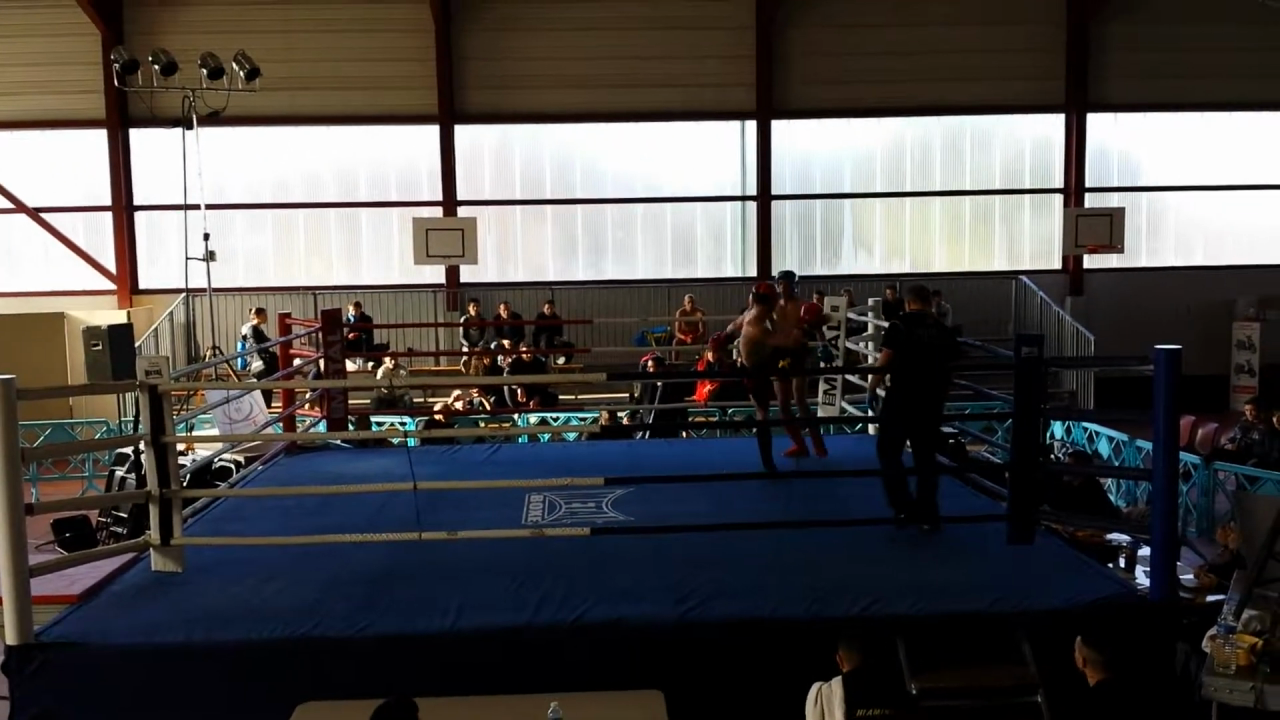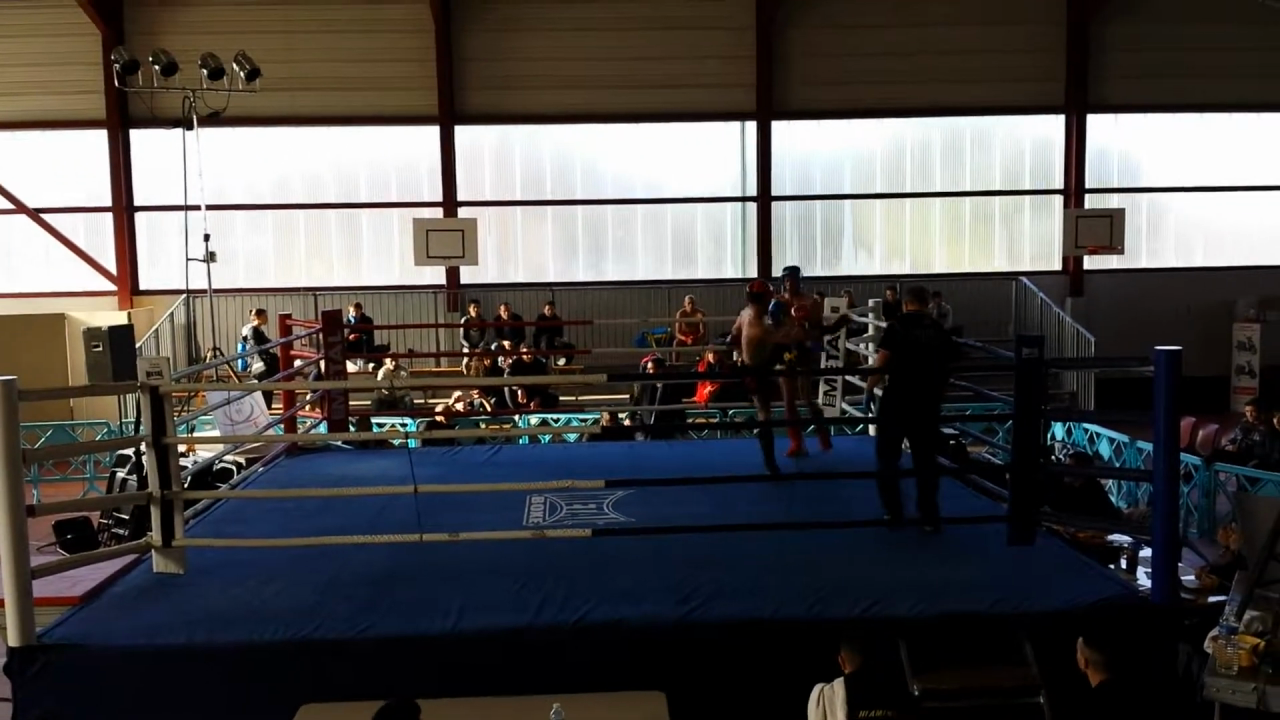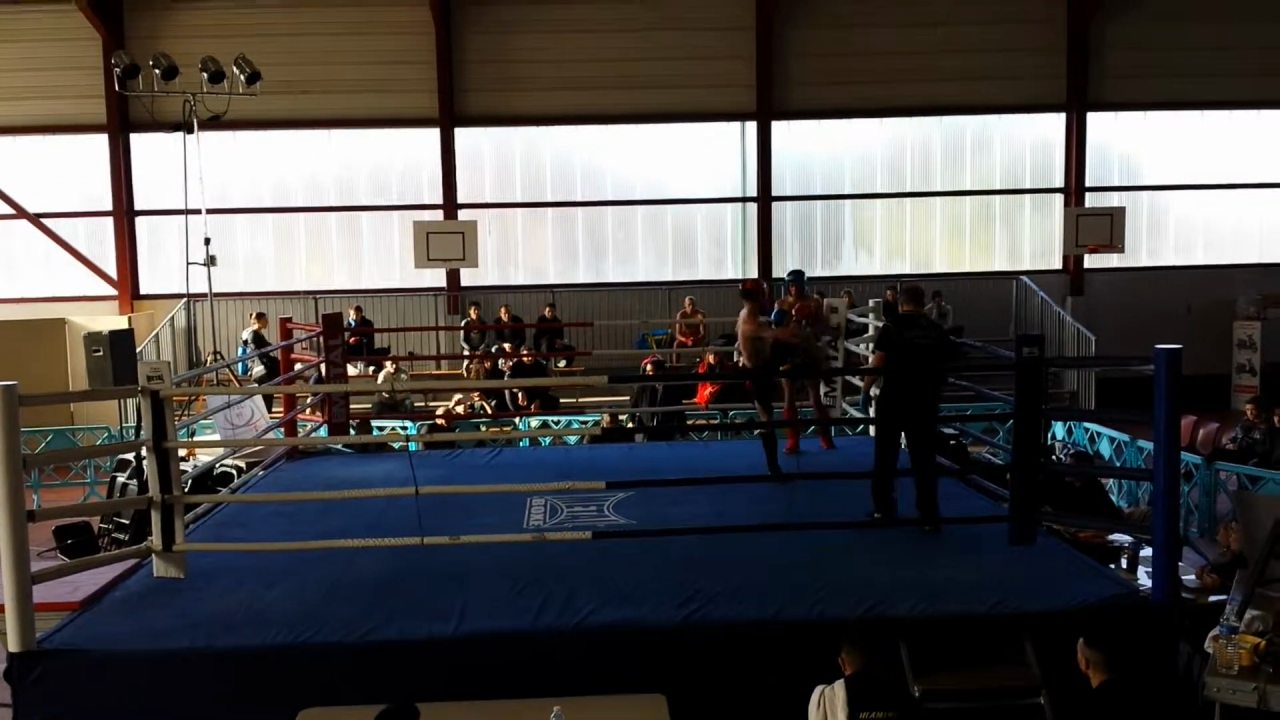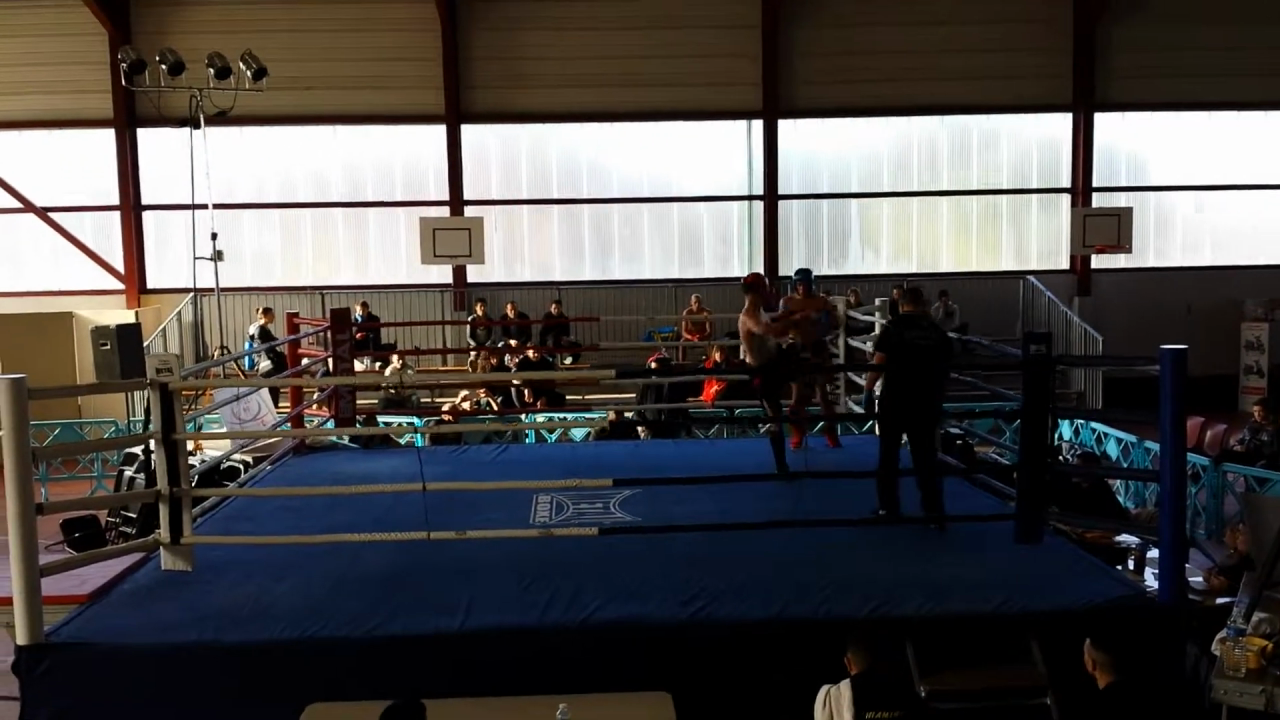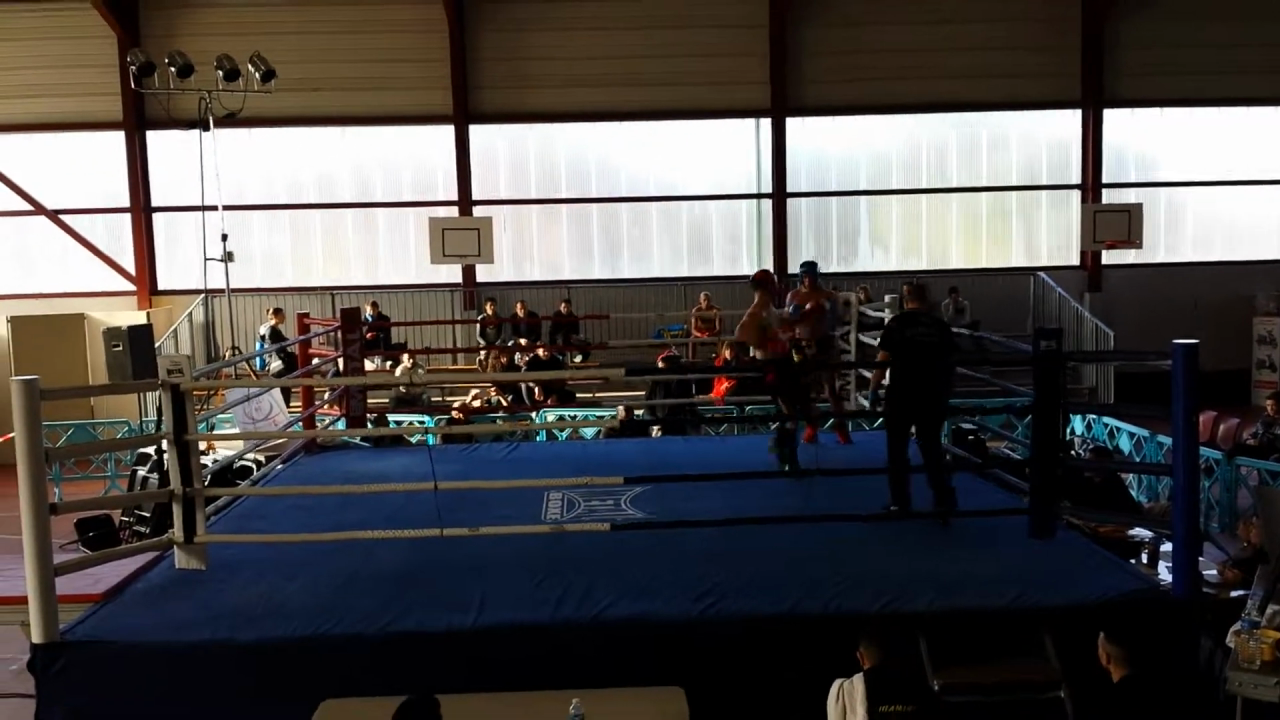
dt=0.1s
person 1, frame 1
left shoulder: (900, 325)
right shoulder: (943, 331)
left elbow: (884, 362)
right elbow: (949, 366)
left wrist: (872, 390)
right wrist: (940, 393)
left hip: (901, 399)
right hip: (932, 401)
left knee: (889, 453)
right knee: (926, 457)
left ankle: (904, 508)
right ankle: (929, 515)
person 1, frame 2
left shoulder: (897, 326)
right shoulder: (941, 331)
left elbow: (881, 363)
right elbow: (947, 366)
left wrist: (869, 390)
right wrist: (937, 393)
left hip: (897, 400)
right hip: (929, 401)
left knee: (888, 454)
right knee: (926, 458)
left ankle: (893, 511)
right ankle: (929, 516)
person 1, frame 3
left shoulder: (893, 326)
right shoulder: (937, 331)
left elbow: (877, 364)
right elbow: (945, 365)
right wrist: (935, 392)
left hip: (894, 399)
right hip: (925, 401)
left knee: (885, 455)
right knee: (924, 457)
left ankle: (884, 510)
right ankle: (929, 515)
person 1, frame 4
left shoulder: (893, 327)
right shoulder: (938, 331)
left elbow: (878, 365)
right elbow: (945, 367)
left wrist: (867, 391)
right wrist: (938, 396)
left hip: (895, 399)
right hip: (927, 401)
left knee: (889, 454)
right knee: (926, 456)
left ankle: (889, 507)
right ankle: (934, 511)
person 1, frame 5
left shoulder: (897, 324)
right shoulder: (941, 326)
left elbow: (882, 362)
right elbow: (950, 363)
left wrist: (873, 391)
right wrist: (946, 394)
left hip: (902, 395)
right hip: (933, 396)
left knee: (898, 448)
right knee: (933, 448)
left ankle: (901, 502)
right ankle: (945, 501)
person 2, frame 1
left shoulder: (751, 313)
right shoulder: (755, 328)
left elbow: (732, 329)
right elbow: (788, 342)
left hip: (765, 360)
right hip: (754, 372)
right knee: (763, 416)
right ankle: (768, 465)
person 2, frame 2
left shoulder: (747, 312)
right shoulder: (757, 327)
left elbow: (734, 338)
right elbow: (786, 338)
left hip: (766, 356)
right hip: (756, 371)
right knee: (765, 415)
right ankle: (771, 466)
person 2, frame 3
left shoulder: (749, 315)
right shoulder: (751, 324)
left hip: (768, 360)
right hip: (757, 373)
right knee: (767, 420)
right ankle: (773, 469)
person 2, frame 4
left shoulder: (757, 311)
right shoulder: (749, 316)
right elbow: (767, 330)
left wrist: (787, 323)
right wrist: (792, 322)
left hip: (775, 361)
right hip: (763, 372)
right knee: (776, 419)
right ankle: (781, 468)
person 2, frame 5
left shoulder: (769, 309)
right shoulder: (754, 314)
left elbow: (785, 325)
right elbow: (740, 334)
left wrist: (804, 316)
right wrist: (768, 345)
left hip: (784, 364)
right hip: (772, 369)
left knee: (803, 410)
right knee: (792, 418)
left ankle: (780, 443)
right ankle: (791, 465)
person 3, frame 1
left shoulder: (803, 306)
right shoulder: (775, 307)
left elbow: (812, 333)
left hip: (799, 354)
left knee: (800, 402)
right knee: (783, 402)
left ankle: (817, 443)
right ankle: (799, 445)
person 3, frame 2
left shoulder: (811, 301)
right shoulder: (778, 301)
left elbow: (819, 328)
right elbow: (774, 324)
right wrist: (775, 315)
left hip: (806, 350)
right hip: (786, 351)
left knee: (807, 398)
right knee: (789, 400)
left ankle: (823, 435)
right ankle: (797, 443)
person 3, frame 3
left shoulder: (815, 303)
right shoulder: (781, 304)
left elbow: (824, 329)
right elbow: (778, 328)
left hip: (810, 352)
left knee: (815, 398)
right knee: (789, 398)
left ankle: (825, 435)
right ankle: (793, 440)
person 3, frame 4
left shoulder: (822, 302)
right shoulder: (787, 302)
left elbow: (832, 325)
left hip: (818, 350)
right hip: (797, 350)
left knee: (822, 395)
right knee: (798, 395)
left ankle: (831, 434)
right ankle: (798, 434)
person 3, frame 5
left shoulder: (829, 295)
right shoulder: (794, 296)
left elbow: (836, 320)
left wrist: (826, 310)
left hip: (825, 344)
right hip: (804, 345)
left knee: (831, 390)
left ankle: (842, 430)
right ankle: (811, 428)
